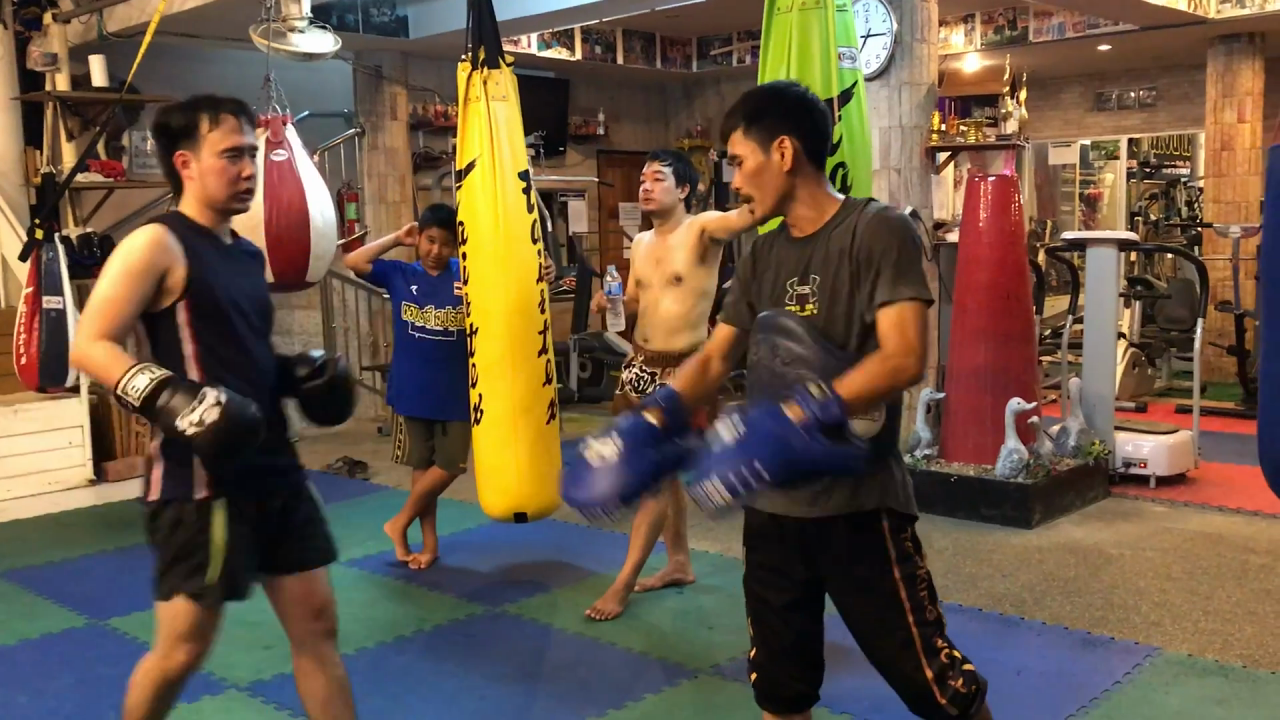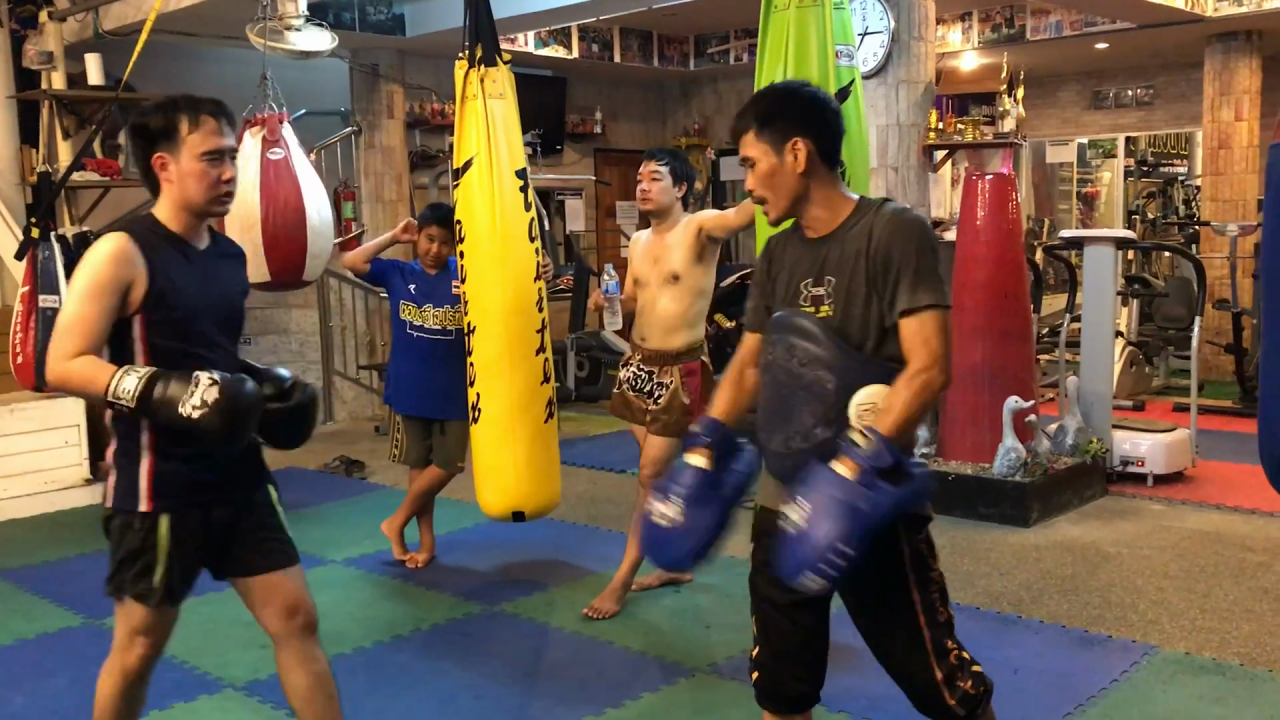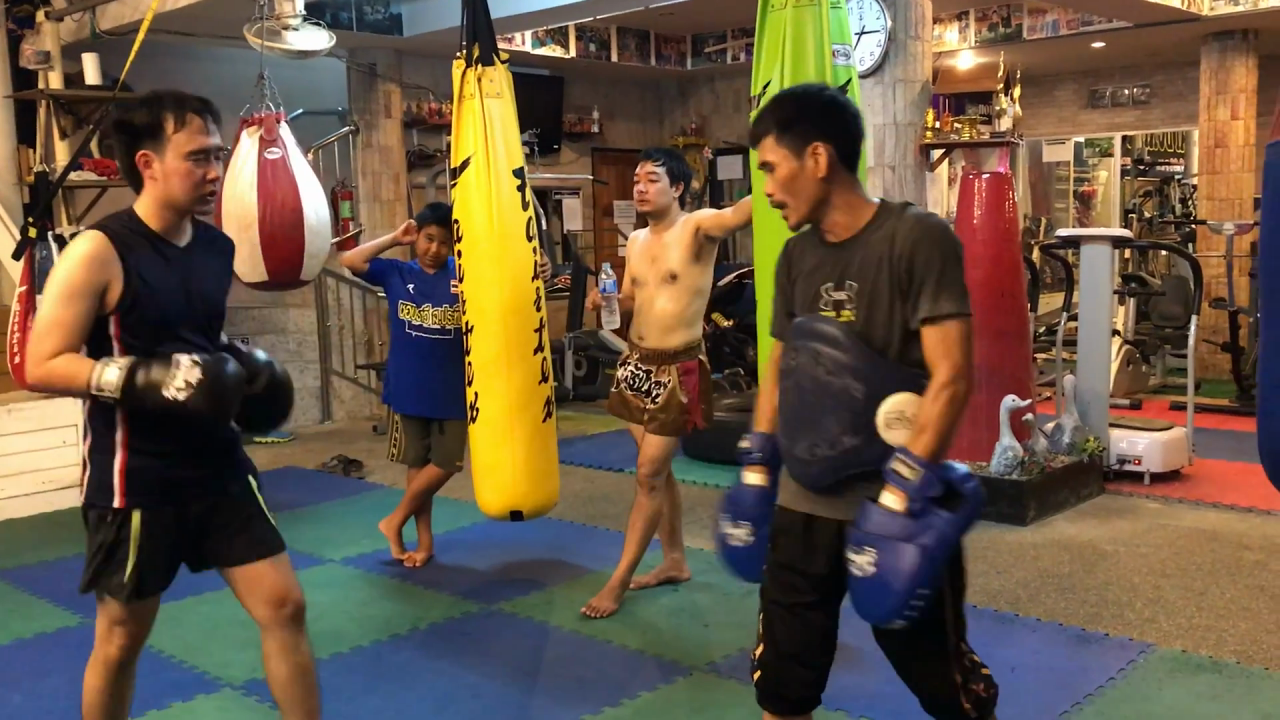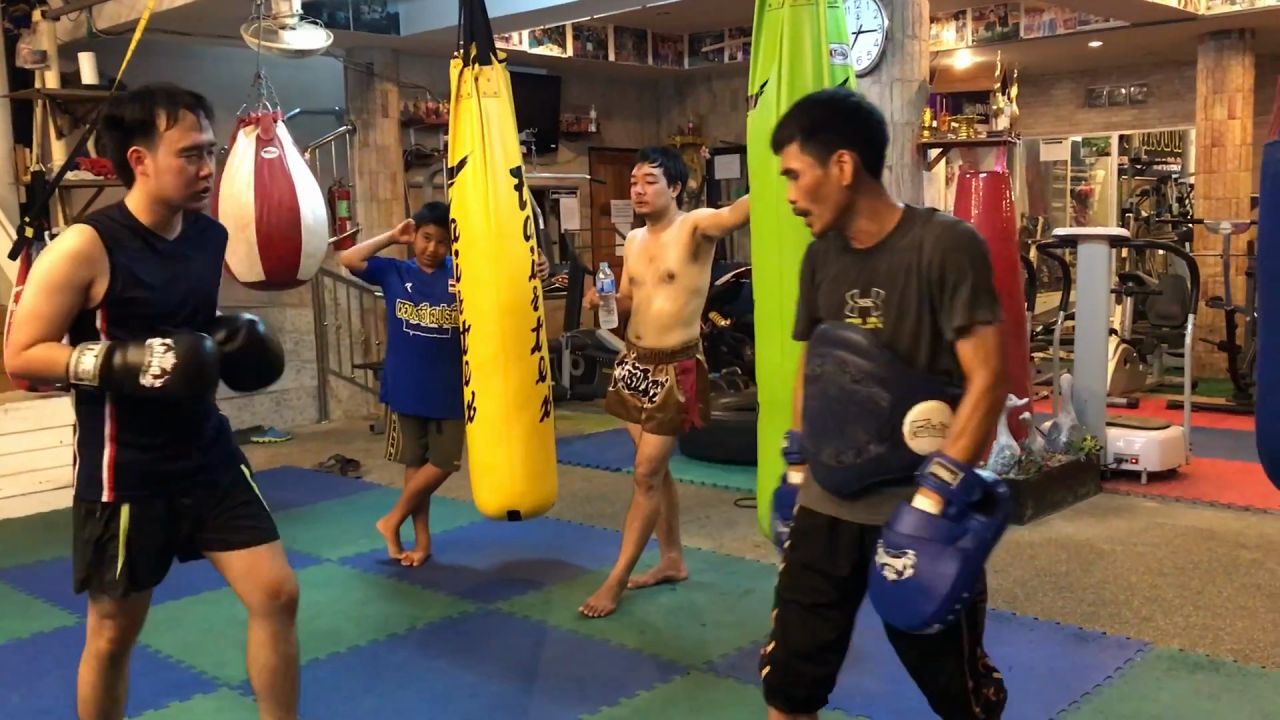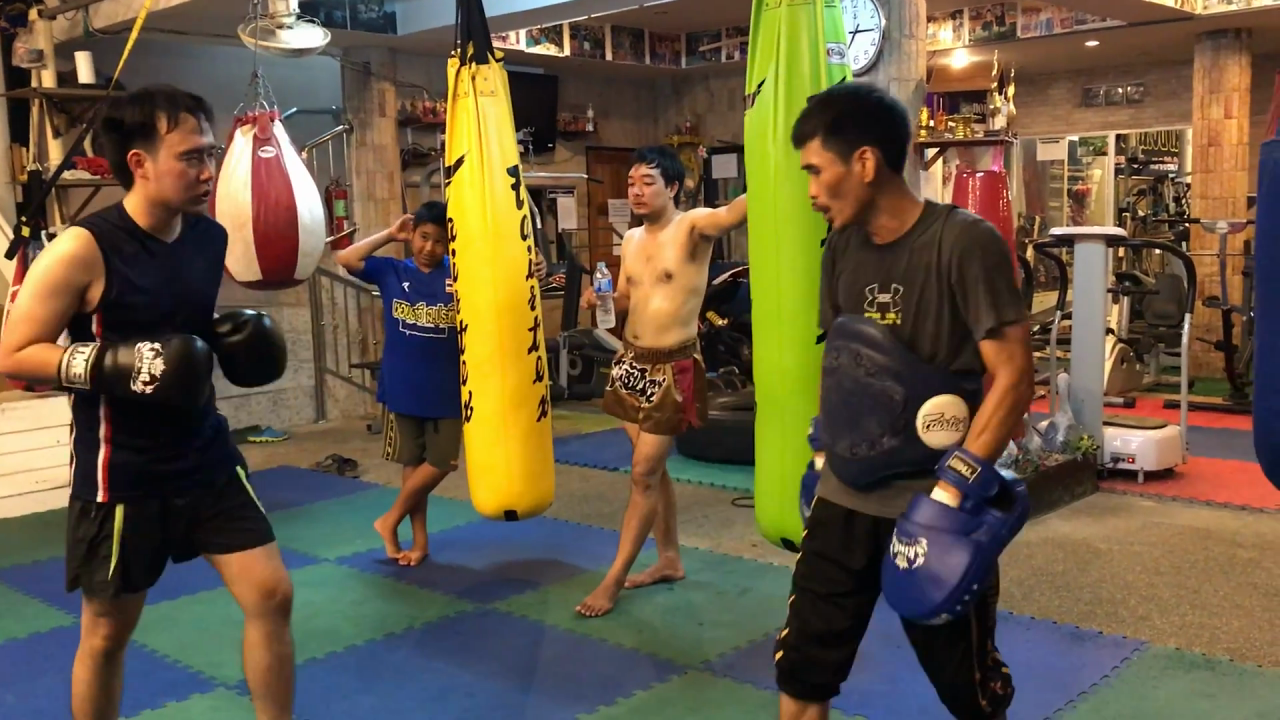
dt=0.1s
person 1, frame 1
left shoulder: (882, 232)
right shoulder: (763, 253)
left elbow: (904, 356)
right elbow: (716, 356)
left wrist: (803, 418)
right wrist: (645, 424)
left hip: (860, 501)
right hip: (774, 503)
person 1, frame 2
left shoulder: (897, 233)
right shoulder: (777, 255)
left elbow: (928, 367)
right elbow: (750, 363)
left wrist: (856, 471)
right wrist: (700, 457)
right hip: (785, 501)
person 1, frame 3
left shoulder: (919, 237)
right shoulder: (796, 257)
left elbow: (951, 377)
left wrist: (903, 493)
right wrist: (756, 471)
right hip: (804, 504)
person 1, frame 4
left shoulder: (946, 245)
right shoulder: (820, 258)
left elbow: (986, 381)
left wrist: (935, 500)
right wrist: (797, 469)
right hip: (828, 507)
person 1, frame 5
left shoulder: (966, 243)
right shoulder: (841, 249)
left elbow: (1012, 380)
left wrist: (954, 493)
left hip: (935, 505)
right hip: (844, 499)
person 2, frame 1
left shoulder: (250, 256)
right shoulder: (156, 245)
right elbow: (90, 345)
left wrist: (300, 374)
right wrist: (171, 398)
left hip: (268, 463)
right hip: (201, 474)
left knee: (317, 624)
right knee: (181, 649)
person 2, frame 2
left shoulder: (229, 257)
right shoulder: (122, 253)
right elbow: (62, 364)
left wrist: (263, 385)
right wrist: (166, 393)
left hip: (236, 474)
right hip: (157, 483)
left knee: (296, 620)
right knee: (138, 647)
person 2, frame 3
left shoulder: (218, 249)
right shoulder: (98, 252)
right elbow: (43, 365)
left wrist: (241, 367)
right wrist: (149, 378)
left hip: (216, 466)
right hip: (134, 480)
left knee: (285, 608)
right knee: (120, 640)
person 2, frame 4
left shoulder: (210, 235)
right shoulder: (86, 247)
left wrist: (230, 341)
right wrist: (124, 361)
left hip: (208, 457)
right hip: (125, 474)
left knee: (277, 595)
right knee: (112, 634)
person 2, frame 5
left shoulder: (210, 237)
right shoulder: (83, 250)
left wrist: (231, 337)
right wrist: (114, 364)
left hip: (205, 456)
right hip: (120, 474)
left knee: (272, 595)
right knee: (106, 633)
person 3, frame 1
left shoulder: (703, 229)
right shoulder: (641, 242)
left elbow: (745, 216)
right wrist: (610, 303)
left hip: (681, 371)
right hip: (641, 366)
left ankle: (624, 582)
right ankle: (679, 563)
person 3, frame 2
left shoulder: (701, 227)
right shoulder: (637, 241)
left elbow: (743, 214)
right wrist: (607, 301)
left hip: (680, 370)
right hip: (638, 365)
left knee: (651, 475)
right knee: (659, 468)
left ankle: (621, 581)
person 3, frame 3
left shoulder: (699, 226)
right shoulder: (635, 240)
left elbow: (739, 213)
right wrist: (605, 300)
left hip: (678, 369)
right hip: (636, 364)
left knee: (650, 474)
right knee: (658, 468)
left ankle: (619, 579)
right ankle: (674, 560)
person 3, frame 4
left shoulder: (696, 226)
right shoulder: (633, 239)
left elbow: (737, 212)
right wrist: (603, 299)
left hip: (675, 370)
right hip: (634, 363)
left knee: (646, 474)
right knee: (655, 467)
left ankle: (617, 579)
right ankle: (672, 559)
person 3, frame 5
left shoulder: (693, 225)
right shoulder: (631, 238)
left elbow: (734, 212)
right wrist: (600, 299)
left hip: (672, 369)
right hip: (631, 363)
left knee: (643, 473)
right knee: (653, 466)
left ankle: (614, 579)
right ankle: (669, 559)
person 4, frame 1
right shoulder: (399, 274)
right elbow: (353, 262)
left wrist: (540, 272)
right wrist: (396, 238)
left hip: (456, 393)
right hip: (411, 391)
left knee: (448, 466)
right knee: (422, 466)
left ankle: (400, 522)
right ankle: (429, 541)
person 4, frame 2
right shoulder: (398, 274)
right elbow: (351, 262)
left wrist: (537, 270)
right wrist: (394, 237)
left hip: (453, 392)
right hip: (409, 390)
left knee: (446, 465)
right knee: (419, 465)
left ankle: (397, 521)
right ankle: (426, 540)
person 4, frame 3
right shoulder: (396, 273)
right elbow: (350, 261)
left wrist: (536, 269)
right wrist: (394, 238)
left hip: (452, 390)
right hip: (408, 389)
left knee: (444, 464)
right knee: (417, 464)
left ankle: (395, 520)
right ankle: (424, 539)
person 4, frame 4
right shoulder: (394, 272)
right elbow: (348, 259)
left wrist: (534, 269)
right wrist: (392, 237)
left hip: (449, 390)
right hip: (405, 389)
left knee: (442, 464)
right knee: (415, 464)
left ankle: (393, 520)
right ankle: (422, 539)
person 4, frame 5
right shoulder: (392, 271)
right elbow: (345, 259)
left wrist: (531, 268)
right wrist: (390, 234)
left hip: (447, 390)
right hip: (403, 388)
left knee: (439, 463)
right knee: (413, 463)
left ankle: (390, 519)
right ankle: (419, 538)
